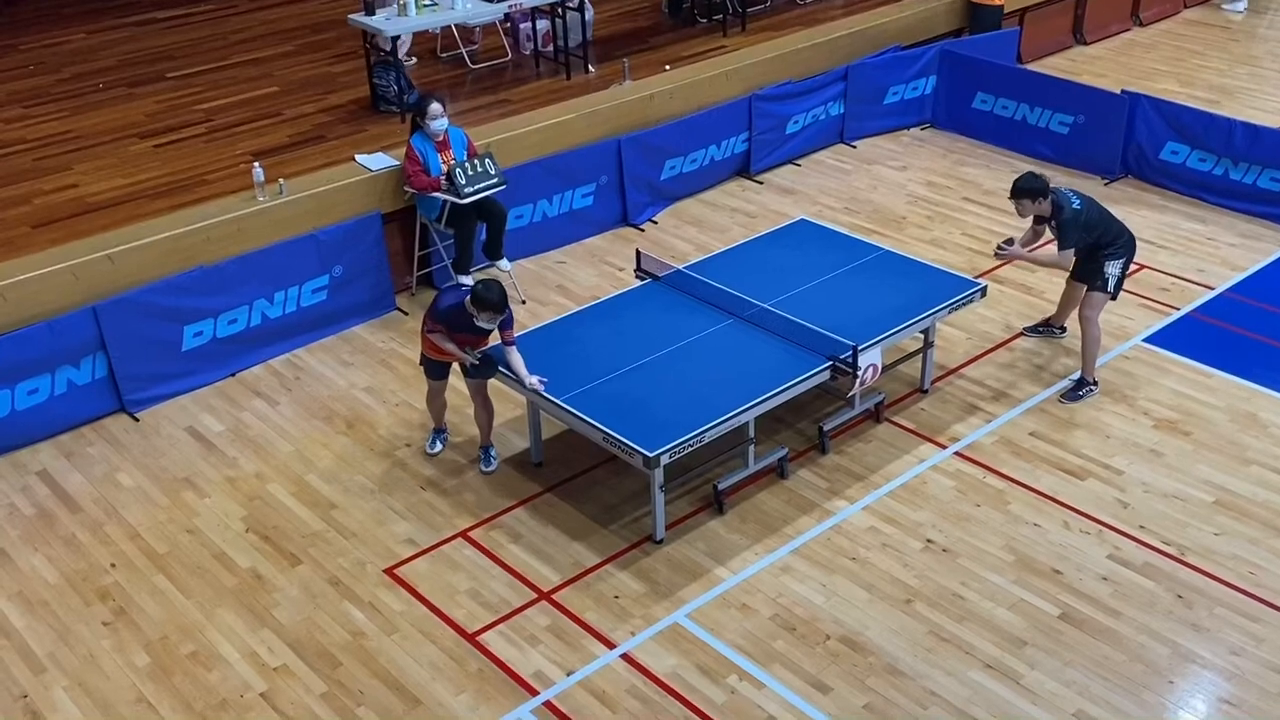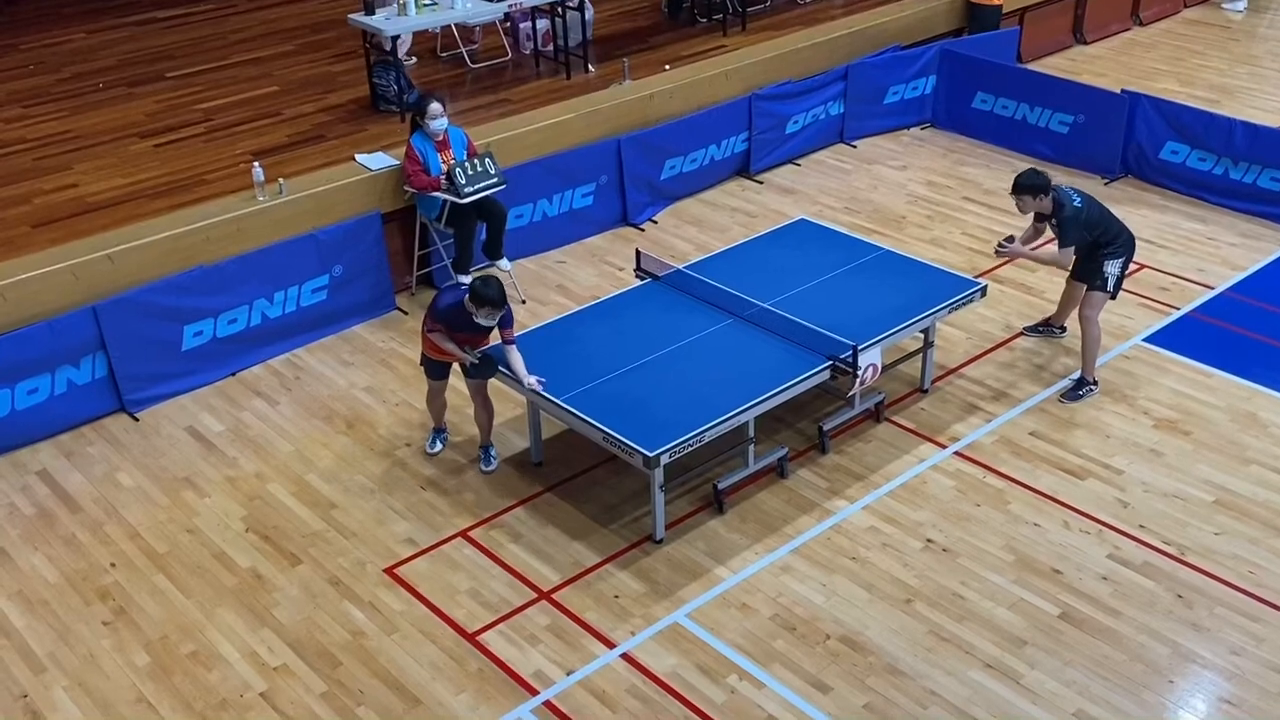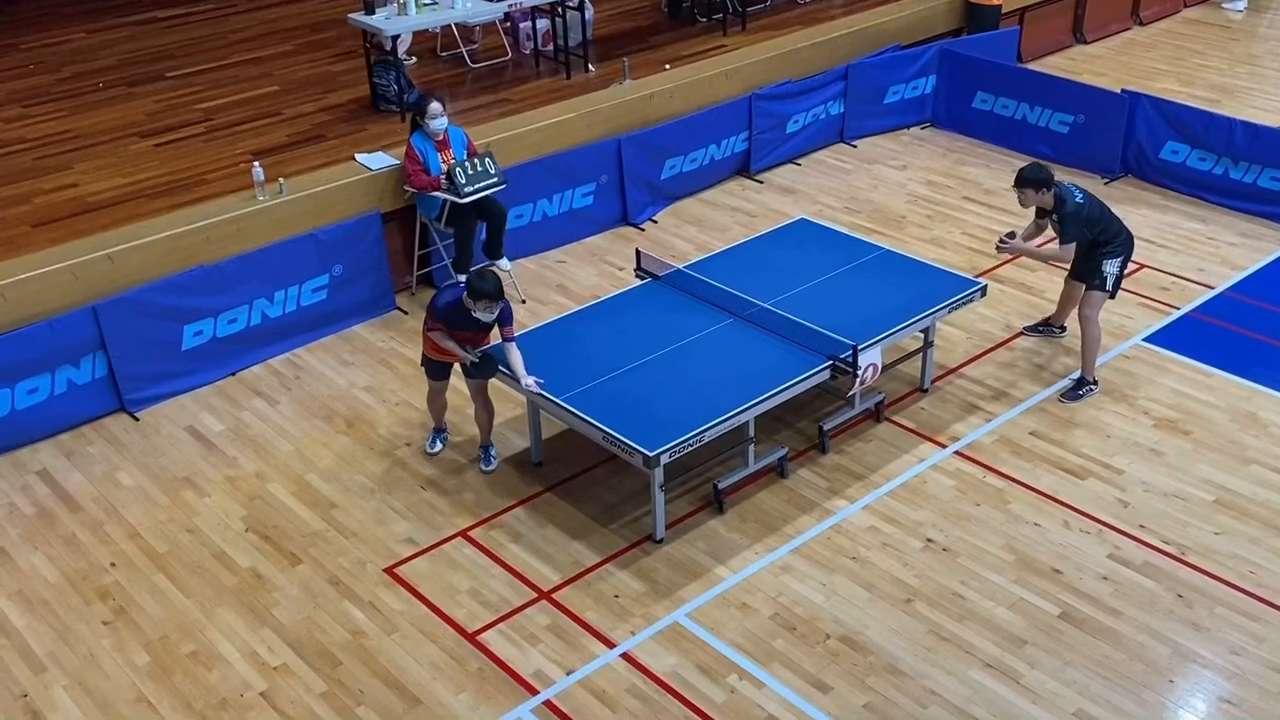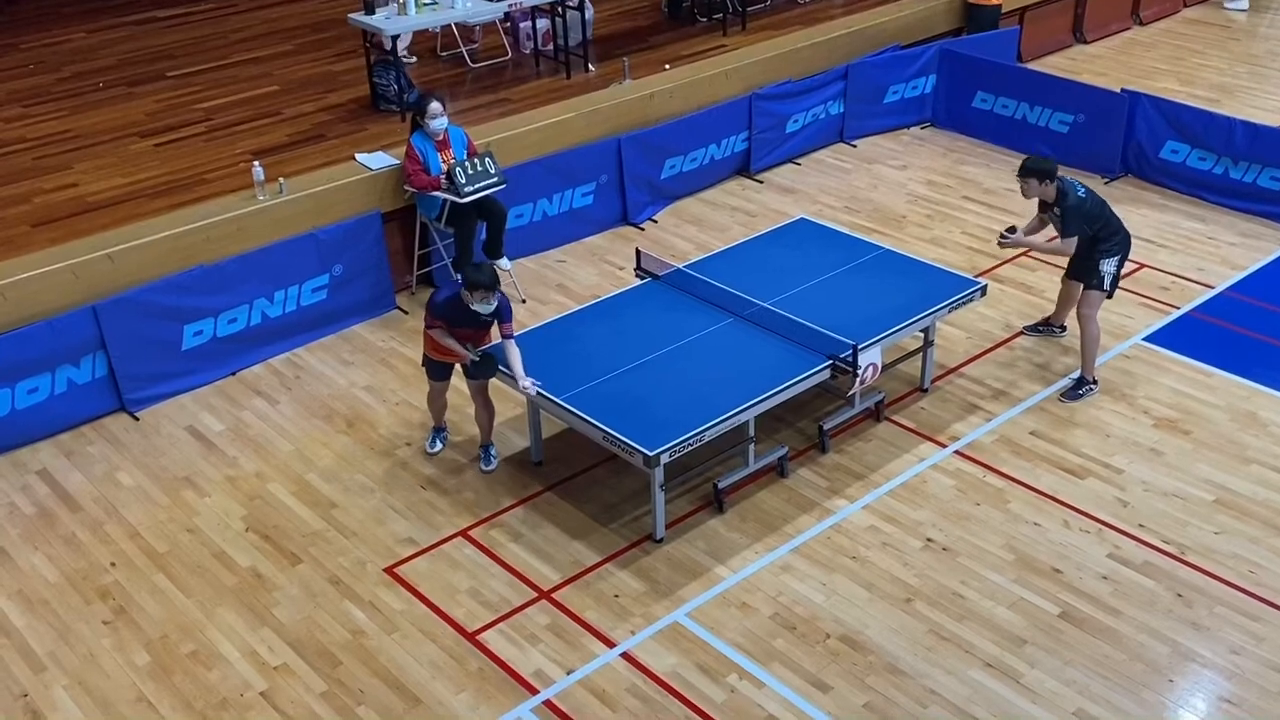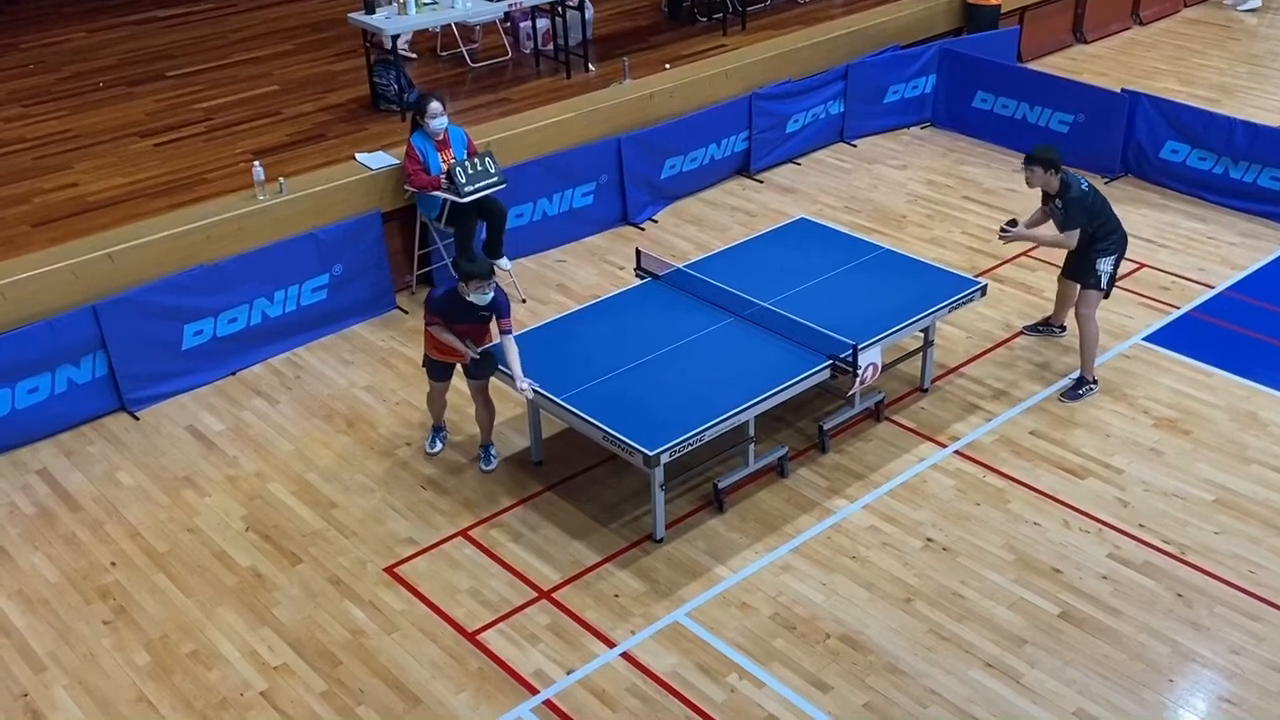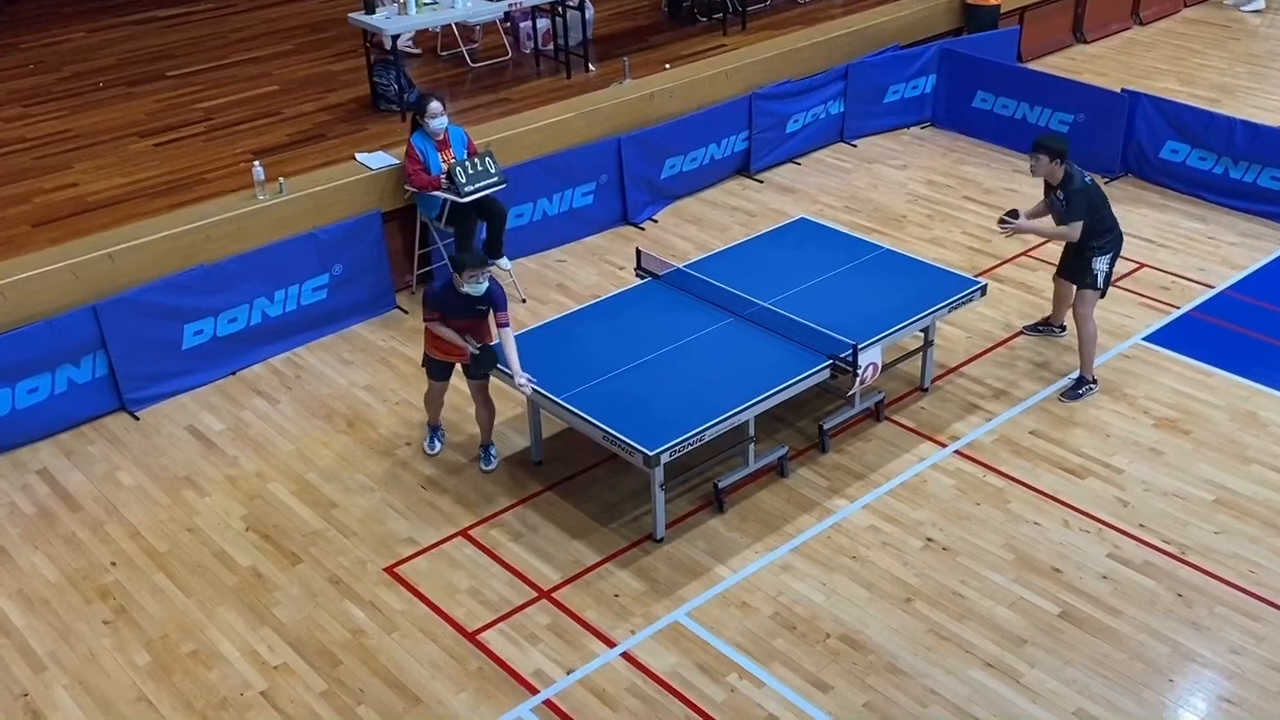
dt=0.1s
person 1, frame 1
left shoulder: (1068, 215)
right shoulder: (1047, 201)
left elbow: (1064, 262)
right elbow: (1037, 231)
left wrist: (1021, 256)
right wrist: (1017, 246)
left hip: (1115, 250)
right hip: (1092, 245)
left knee: (1088, 313)
right knee: (1073, 285)
left ankle: (1088, 381)
right ankle: (1055, 325)
person 1, frame 2
left shoulder: (1069, 213)
right shoulder: (1047, 200)
left elbow: (1064, 260)
right elbow: (1038, 228)
left wrist: (1022, 253)
right wrist: (1017, 243)
left hip: (1114, 249)
right hip: (1091, 244)
left knee: (1088, 313)
right knee: (1073, 285)
left ankle: (1088, 380)
right ankle: (1055, 325)
person 1, frame 3
left shoulder: (1069, 208)
right shoulder: (1048, 197)
left elbow: (1065, 255)
right elbow: (1039, 225)
left wrist: (1023, 249)
right wrist: (1019, 239)
left hip: (1113, 248)
right hip: (1090, 244)
left knee: (1087, 312)
right knee: (1072, 284)
left ankle: (1088, 380)
right ankle: (1055, 324)
person 1, frame 4
left shoulder: (1071, 202)
right shoulder: (1049, 191)
left elbow: (1067, 249)
right elbow: (1042, 219)
left wrist: (1025, 243)
right wrist: (1020, 233)
left hip: (1110, 247)
right hip: (1088, 242)
left knee: (1086, 311)
right knee: (1070, 283)
left ankle: (1088, 380)
right ankle: (1055, 324)
person 1, frame 5
left shoulder: (1074, 195)
right shoulder: (1050, 185)
left elbow: (1068, 241)
right elbow: (1047, 212)
left wrist: (1027, 236)
right wrist: (1024, 225)
left hip: (1107, 246)
right hip: (1085, 242)
left knee: (1084, 310)
right knee: (1067, 281)
left ankle: (1088, 380)
right ankle: (1055, 323)
person 1, frame 6
left shoulder: (1076, 186)
right shoulder: (1051, 177)
left elbow: (1071, 233)
right elbow: (1048, 204)
left wrist: (1029, 228)
right wrist: (1024, 216)
left hip: (1102, 245)
right hip: (1081, 240)
left knee: (1082, 309)
right knee: (1062, 281)
left ankle: (1087, 379)
right ankle: (1055, 324)
person 2, frame 1
left shoulder: (501, 313)
right shoulder: (444, 306)
left elbow: (510, 349)
right elbow: (432, 332)
left wrist: (526, 377)
right wrist: (461, 354)
left hip: (474, 347)
right hip: (438, 347)
left knee: (480, 394)
right knee: (436, 391)
left ankle: (486, 446)
right ankle: (439, 430)
person 2, frame 2
left shoulder: (501, 310)
right shoulder: (444, 305)
left elbow: (510, 348)
right elbow: (432, 332)
left wrist: (524, 376)
right wrist: (461, 354)
left hip: (474, 347)
right hip: (438, 346)
left knee: (480, 395)
right knee: (436, 391)
left ankle: (486, 446)
right ankle: (439, 430)
person 2, frame 3
left shoulder: (501, 307)
right shoulder: (442, 303)
left elbow: (510, 346)
right elbow: (433, 331)
left wrist: (523, 377)
right wrist: (462, 353)
left hip: (476, 348)
right hip: (440, 349)
left knee: (480, 395)
right knee: (436, 391)
left ankle: (486, 446)
right ankle: (439, 429)
person 2, frame 4
left shoulder: (500, 302)
right shoulder: (441, 300)
left elbow: (509, 343)
right elbow: (433, 329)
left wrist: (520, 377)
right wrist: (462, 351)
left hip: (476, 347)
right hip: (440, 348)
left knee: (481, 396)
right knee: (437, 391)
left ankle: (486, 445)
right ankle: (439, 428)
person 2, frame 5
left shoulder: (497, 297)
right shoulder: (439, 297)
left elbow: (507, 337)
right elbow: (434, 327)
left wrist: (518, 377)
right wrist: (463, 348)
left hip: (477, 348)
right hip: (441, 349)
left knee: (481, 396)
right knee: (437, 392)
left ankle: (487, 445)
right ankle: (438, 428)
person 2, frame 6
left shoulder: (493, 290)
right shoulder: (436, 292)
left elbow: (505, 331)
right elbow: (433, 323)
left wrist: (516, 371)
right wrist: (462, 343)
left hip: (477, 346)
right hip: (441, 348)
left knee: (481, 396)
right knee: (436, 392)
left ankle: (487, 445)
right ankle: (434, 427)
person 3, frame 1
left shoulder: (457, 134)
right shoulder: (416, 144)
right elbow: (413, 179)
right wrist: (437, 183)
right hip: (437, 200)
left knee: (498, 212)
right knee: (467, 219)
left ankle: (494, 254)
right ankle: (462, 271)
person 3, frame 2
left shoulder: (457, 134)
right shoulder: (416, 144)
right elbow: (413, 178)
right wrist: (437, 183)
right hip: (437, 199)
left knee: (498, 211)
right knee: (467, 219)
left ankle: (494, 253)
right ankle: (461, 270)
person 3, frame 3
left shoulder: (457, 133)
right shoulder: (416, 143)
right elbow: (413, 178)
right wrist: (437, 183)
right hip: (437, 200)
left knee: (498, 211)
right knee: (467, 219)
left ankle: (494, 253)
right ankle: (462, 269)
person 3, frame 4
left shoulder: (457, 133)
right shoulder: (416, 143)
right elbow: (414, 178)
right wrist: (437, 182)
right hip: (438, 199)
left knee: (498, 211)
right knee: (467, 218)
left ankle: (494, 253)
right ankle: (462, 268)
person 3, frame 5
left shoulder: (457, 133)
right shoulder: (416, 143)
right elbow: (414, 178)
right wrist: (437, 182)
right hip: (438, 199)
left knee: (498, 211)
right knee: (467, 218)
left ankle: (494, 252)
person 3, frame 6
left shoulder: (457, 133)
right shoulder: (416, 143)
right elbow: (414, 177)
right wrist: (437, 182)
right hip: (438, 199)
left knee: (498, 211)
right knee: (467, 218)
left ankle: (494, 252)
